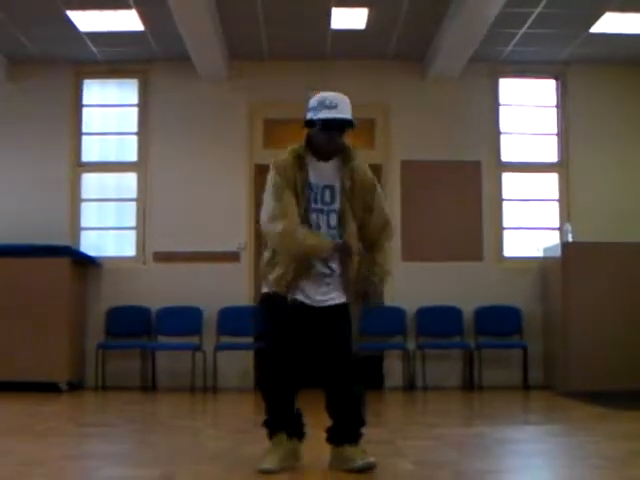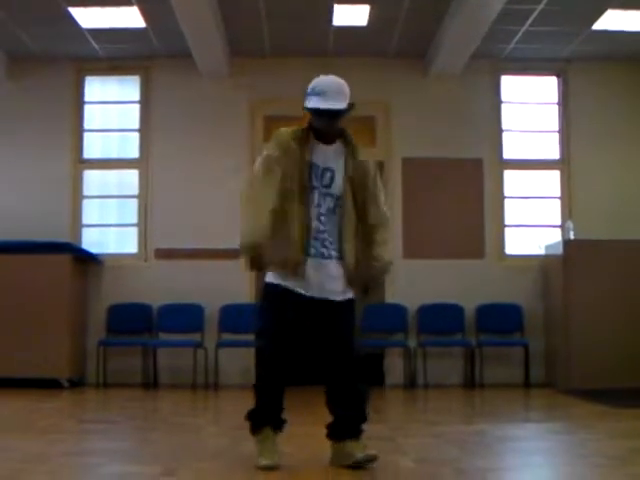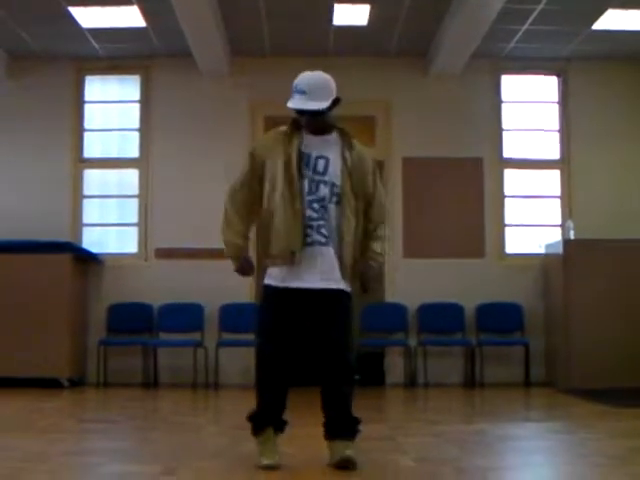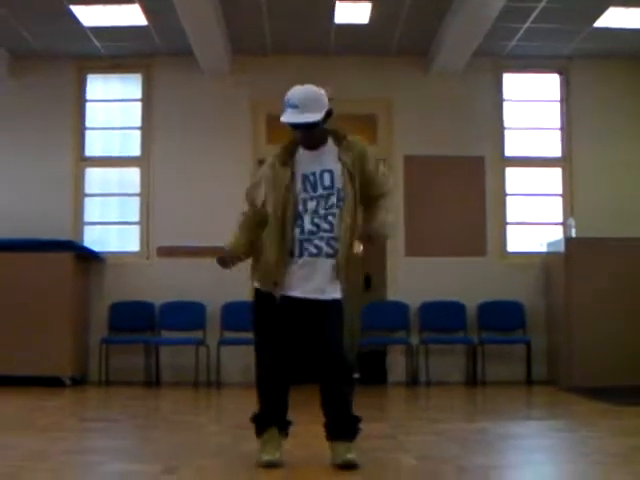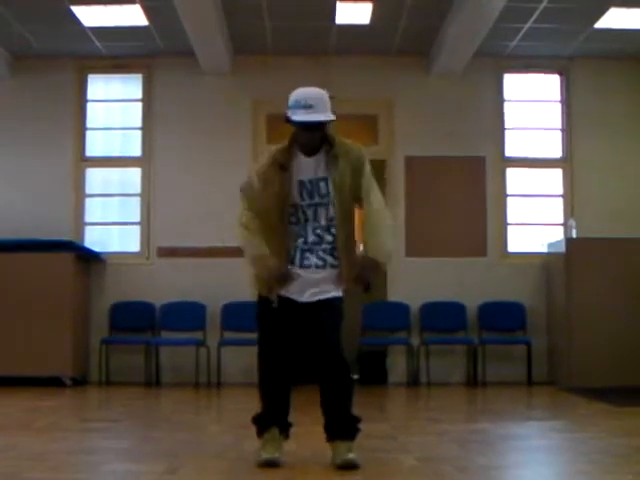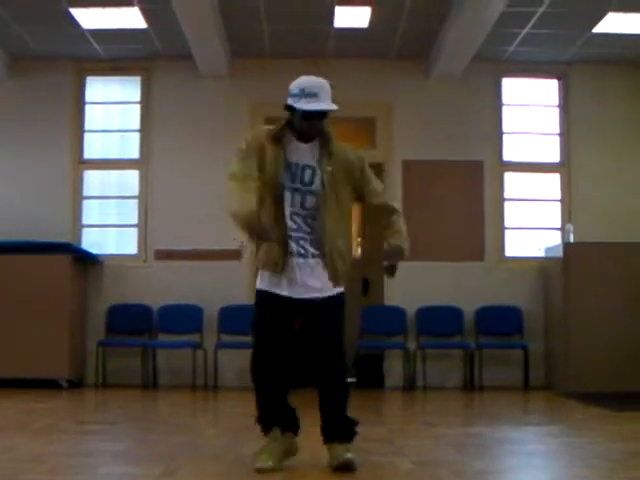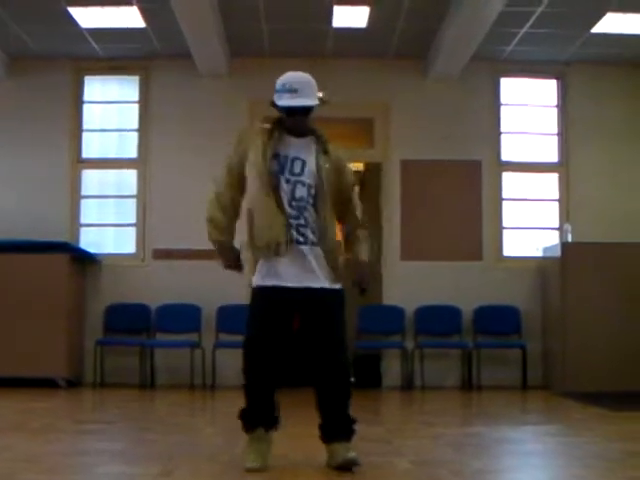
dt=0.2s
person 1, frame 1
left shoulder: (358, 173)
right shoulder: (286, 167)
left elbow: (378, 230)
right elbow: (277, 223)
left wrist: (373, 278)
right wrist: (324, 247)
left hip: (334, 293)
right hip: (285, 289)
left knee: (342, 370)
right knee: (280, 367)
left ankle: (346, 445)
right ankle: (284, 443)
person 1, frame 2
left shoulder: (358, 162)
right shoulder: (285, 146)
left elbow: (374, 218)
right elbow: (259, 192)
left wrist: (376, 263)
right wrist: (256, 241)
left hip: (338, 284)
right hip: (286, 280)
left knee: (345, 364)
right knee: (272, 360)
left ankle: (347, 441)
right ankle: (267, 436)
person 1, frame 3
left shoulder: (356, 156)
right shoulder: (274, 145)
left elbow: (373, 213)
right elbow: (242, 196)
left wrist: (370, 259)
right wrist: (236, 246)
left hip: (334, 279)
right hip: (283, 276)
left knee: (337, 361)
right knee: (273, 361)
left ankle: (340, 439)
right ankle: (268, 436)
person 1, frame 4
left shoulder: (354, 154)
right shoulder: (278, 164)
left elbow: (382, 195)
right elbow: (256, 215)
left wrist: (375, 225)
right wrist: (236, 249)
left hip: (325, 285)
right hip: (275, 283)
left knee: (332, 361)
right knee: (271, 363)
left ankle: (341, 439)
right ankle: (271, 435)
person 1, frame 5
left shoulder: (349, 158)
right shoulder: (273, 167)
left elbow: (372, 206)
right elbow: (253, 218)
left wrist: (372, 254)
right wrist: (265, 263)
left hip: (328, 285)
right hip: (278, 285)
left knee: (331, 361)
right knee: (274, 363)
left ankle: (341, 439)
right ankle: (272, 435)
person 1, frame 6
left shoulder: (342, 158)
right shoulder: (264, 144)
left elbow: (379, 198)
right elbow: (241, 182)
left wrist: (396, 242)
right wrist: (253, 217)
left hip: (325, 281)
right hip: (274, 280)
left knee: (331, 363)
right knee: (267, 361)
left ankle: (338, 442)
right ankle: (279, 435)
person 1, frame 7
left shoulder: (329, 160)
right shoulder: (254, 142)
left elbow: (350, 213)
right elbow: (227, 194)
left wrist: (359, 256)
right wrist: (222, 240)
left hip: (323, 276)
right hip: (272, 273)
left knee: (331, 361)
right knee: (259, 359)
left ankle: (337, 440)
right ankle: (259, 435)
